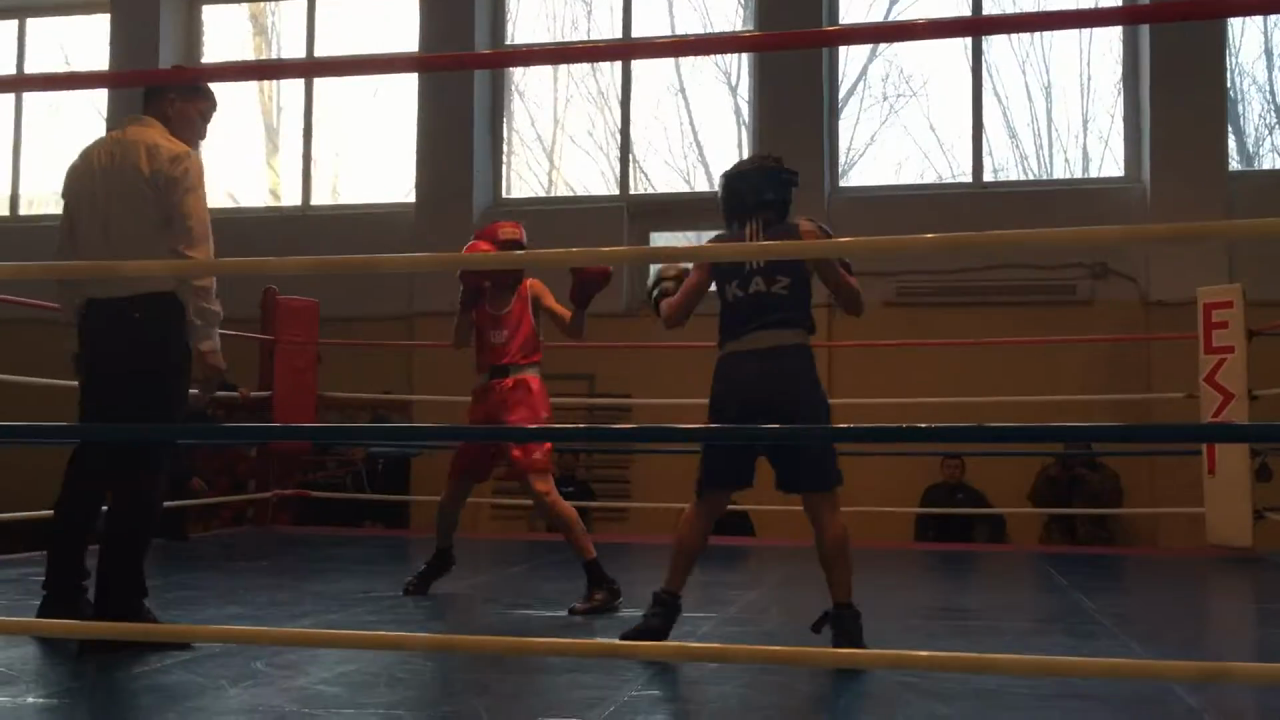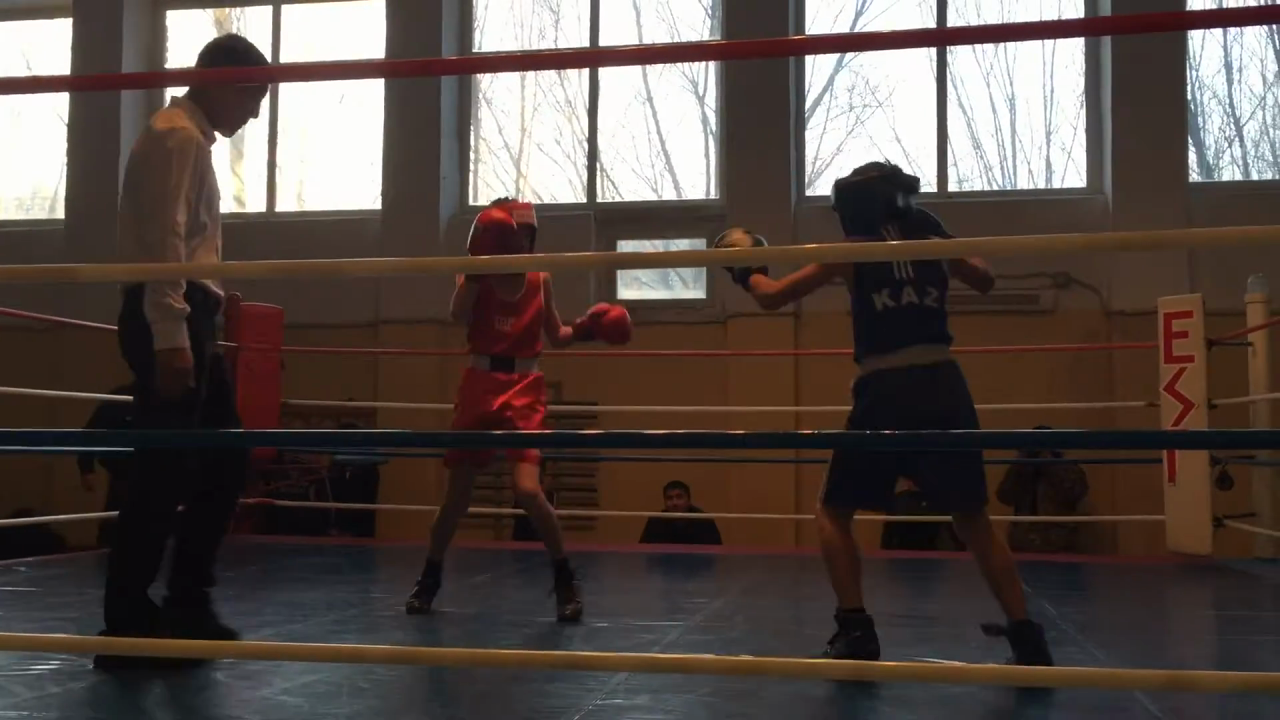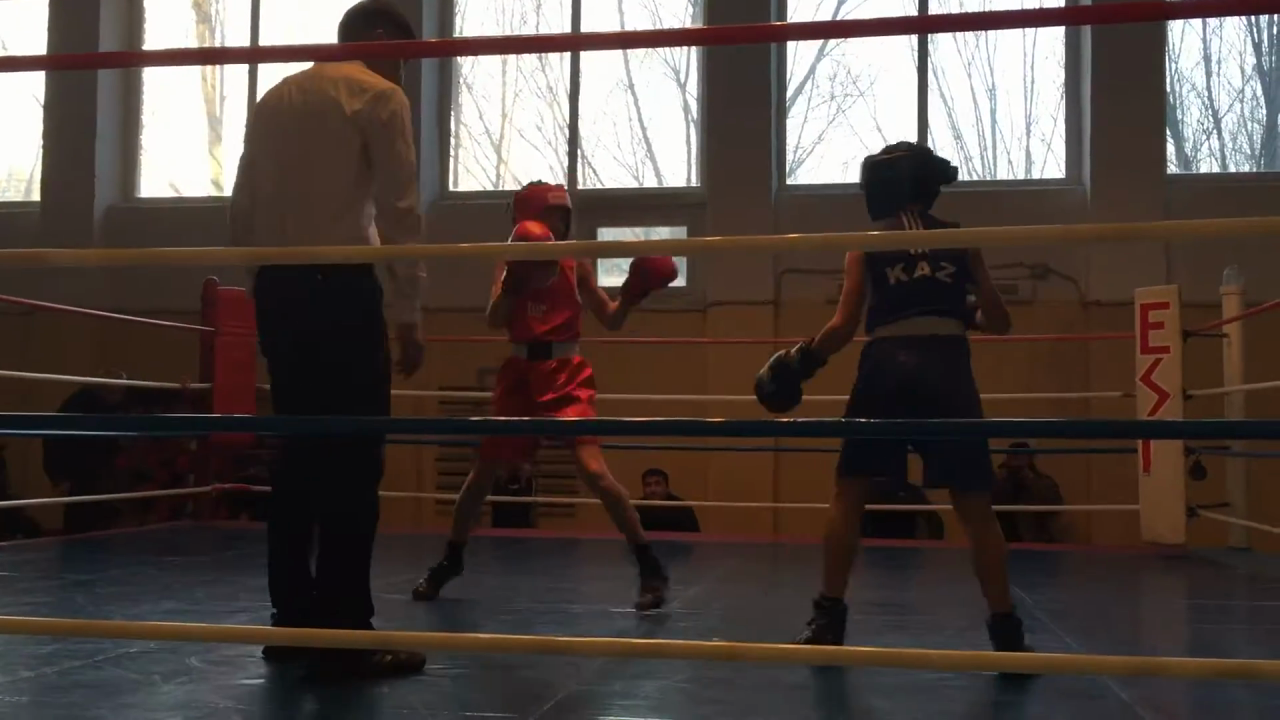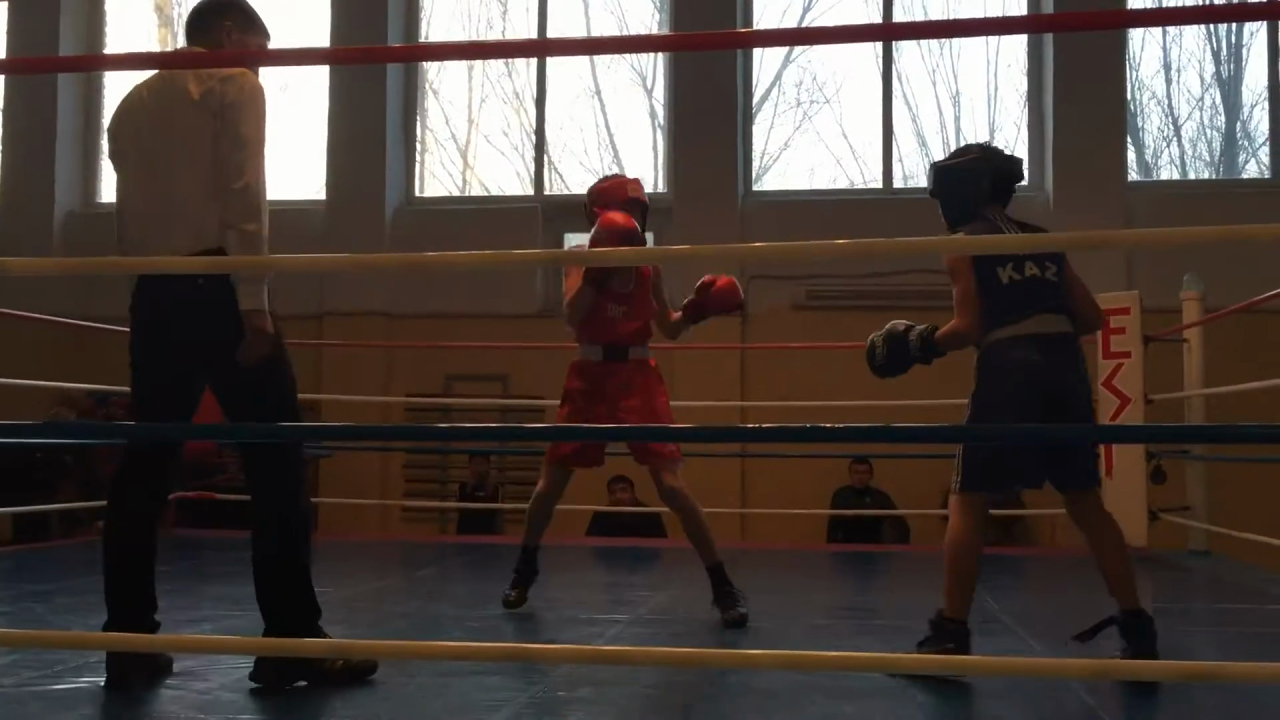
dt=1s
person 1, frame 1
left shoulder: (89, 158)
right shoulder: (176, 157)
left elbow: (67, 252)
right elbow: (194, 253)
left wrist: (83, 326)
right wrist: (206, 337)
left hip: (98, 320)
right hip: (150, 317)
left knee: (94, 456)
right knee: (145, 465)
left ankle: (62, 598)
right ankle: (118, 606)
person 1, frame 2
left shoulder: (189, 139)
right shoulder: (176, 136)
right elbow: (162, 243)
right wrist: (171, 336)
left hip: (183, 320)
right hip: (168, 321)
left knee: (221, 464)
right knee: (163, 474)
left ankle: (187, 609)
right ankle: (128, 626)
person 1, frame 3
left shoulder: (275, 98)
right shoulder: (377, 96)
left elbow: (243, 211)
right elbow: (398, 209)
left wrist: (248, 287)
right wrist: (407, 313)
left hip: (277, 287)
right hip: (339, 287)
left knee: (299, 456)
right knee: (352, 461)
left ankle: (293, 622)
right ankle: (341, 634)
person 1, frame 4
left shoulder: (132, 105)
right shoulder: (233, 85)
left elbow: (129, 222)
right elbow: (242, 195)
right wrist: (253, 300)
left hip: (155, 294)
right hip: (216, 287)
left knee: (146, 463)
right knee: (275, 460)
left ankle: (129, 641)
right ankle: (291, 640)
person 2, frame 1
left shoulder: (716, 250)
right shoulder: (803, 234)
left elbow: (672, 317)
right elbow: (853, 305)
left wrist: (666, 291)
right wrist: (833, 266)
left hip: (735, 377)
right hip: (792, 373)
left knee: (706, 505)
right knee: (823, 505)
left ankle: (662, 610)
right ankle: (845, 622)
person 2, frame 2
left shoulder: (849, 256)
right shoulder: (933, 245)
left elbow: (771, 293)
right elbow: (986, 279)
left wrist: (747, 264)
left hip: (885, 395)
right hip: (944, 391)
left knee: (834, 514)
right knee: (974, 525)
left ankle: (856, 628)
right ankle: (1026, 637)
person 2, frame 3
left shoulder: (866, 243)
right shoulder: (958, 240)
left elbow: (843, 324)
right elbow: (998, 321)
left wrist: (800, 360)
left hip: (885, 368)
right hip: (947, 365)
left knee: (849, 492)
right knee: (973, 501)
left ankle: (828, 618)
right ankle: (1005, 628)
person 2, frame 4
left shoulder: (962, 243)
right shoulder: (1043, 240)
left elbow: (967, 326)
right elbow: (1089, 318)
left wrist: (915, 345)
left hip: (1009, 370)
right hip: (1069, 367)
left knee: (969, 503)
right knee: (1083, 501)
left ankle: (949, 637)
right ankle: (1136, 627)
person 3, frame 1
left shoulder: (532, 289)
right shoulder: (479, 294)
left elbow: (574, 329)
right elbow: (459, 339)
left wrist: (584, 297)
right wrist: (469, 294)
left hip: (524, 397)
right hip: (486, 397)
left knee: (541, 489)
right knee: (454, 492)
left ankle: (600, 580)
right ankle: (440, 560)
person 3, frame 2
left shoulder: (539, 280)
right shoulder: (475, 278)
left elbow: (555, 335)
right elbow: (459, 315)
left wrist: (585, 330)
right wrist: (478, 267)
left hip: (523, 389)
right hip: (478, 387)
left knee: (527, 490)
right knee: (458, 490)
left ankle: (565, 580)
right ankle: (429, 578)
person 3, frame 3
left shoulder: (575, 265)
right shoulder: (507, 266)
left elbow: (612, 319)
right elbow: (495, 319)
left wrist: (637, 290)
right wrist: (516, 272)
left hip: (566, 376)
right hip: (519, 374)
left knee: (594, 471)
right knee: (483, 475)
left ankle: (650, 566)
right ankle: (451, 562)
person 3, frame 4
left shoulder: (648, 267)
right shoulder: (580, 263)
left elbow: (668, 325)
right elbow: (573, 315)
left wrist: (697, 306)
right wrist: (599, 267)
left hip: (639, 379)
right hip: (589, 380)
left knee: (671, 487)
right knee: (551, 480)
left ankle: (721, 584)
right ankle: (525, 568)
